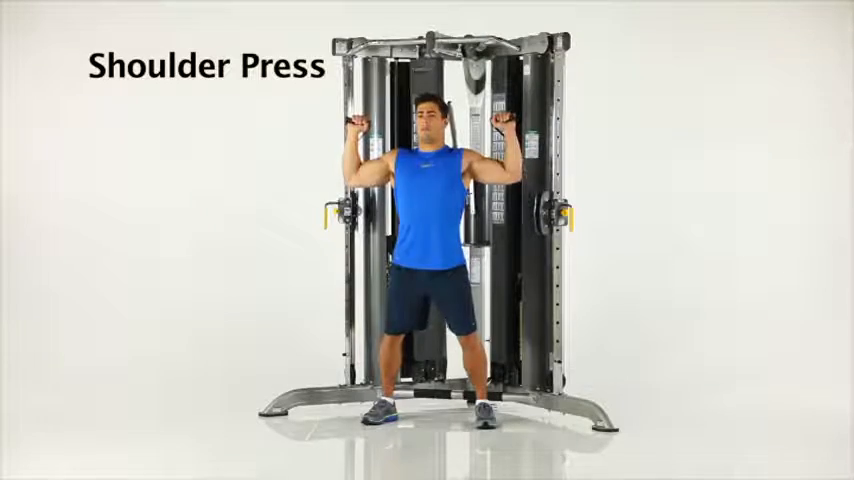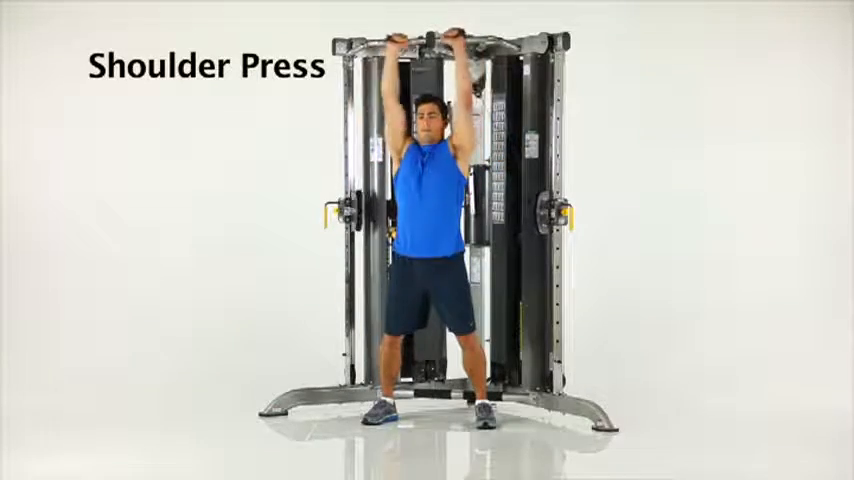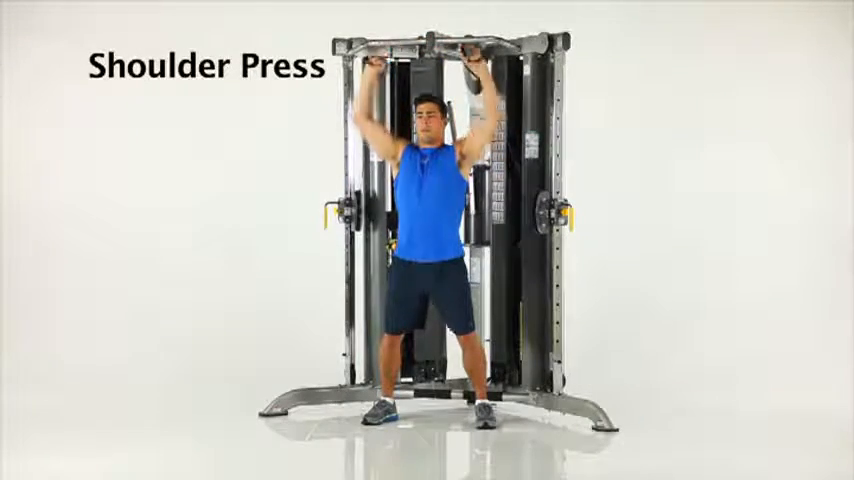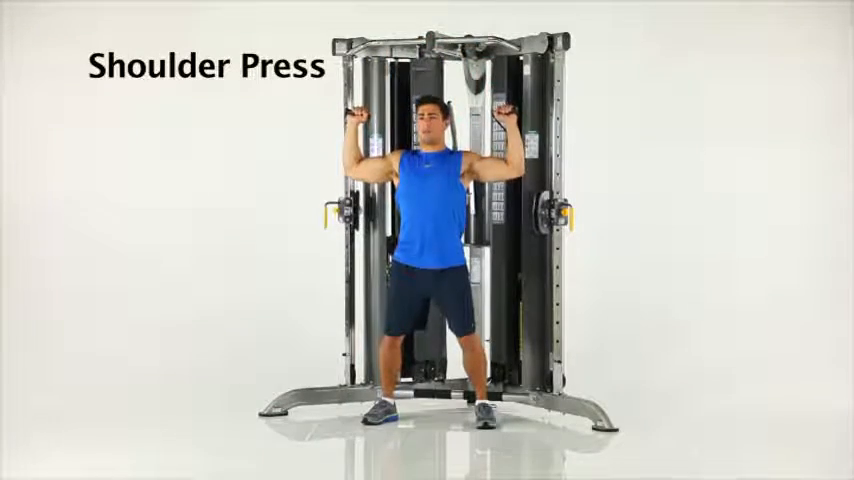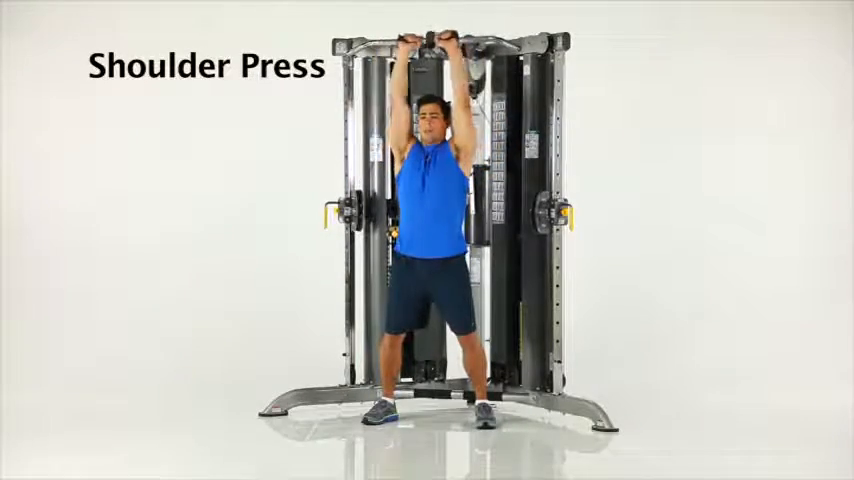
dt=1s
person 1, frame 1
left shoulder: (463, 160)
right shoulder: (396, 160)
left elbow: (512, 175)
right elbow: (351, 178)
left wrist: (509, 133)
right wrist: (352, 136)
left hip: (449, 267)
right hip: (405, 266)
left knee: (469, 337)
right knee: (392, 335)
left ankle: (482, 402)
right ankle: (386, 401)
person 1, frame 2
left shoulder: (456, 151)
right shoulder: (402, 151)
left elbow: (465, 100)
right elbow: (390, 101)
left wrist: (460, 51)
right wrist: (391, 54)
left hip: (447, 262)
right hip: (405, 261)
left knee: (467, 337)
right knee: (392, 336)
left ankle: (482, 402)
right ankle: (386, 401)
person 1, frame 3
left shoulder: (460, 155)
right shoulder: (400, 154)
left elbow: (492, 118)
right elbow: (362, 119)
left wrist: (482, 72)
right wrist: (372, 73)
left hip: (448, 264)
right hip: (406, 263)
left knee: (467, 336)
right knee: (391, 335)
left ankle: (482, 402)
right ankle: (386, 401)
person 1, frame 4
left shoulder: (464, 162)
right shoulder: (398, 162)
left elbow: (515, 169)
right elbow: (352, 168)
left wrist: (511, 126)
right wrist: (352, 125)
left hip: (450, 268)
right hip: (407, 266)
left knee: (468, 338)
right knee: (391, 337)
left ankle: (482, 402)
right ankle: (387, 401)
person 1, frame 5
left shoulder: (458, 152)
right shoulder: (404, 151)
left elbow: (462, 100)
right elbow: (397, 100)
left wrist: (454, 51)
right wrist: (402, 52)
left hip: (449, 263)
right hip: (407, 262)
left knee: (468, 336)
right knee: (392, 335)
left ankle: (482, 402)
right ankle: (387, 401)
